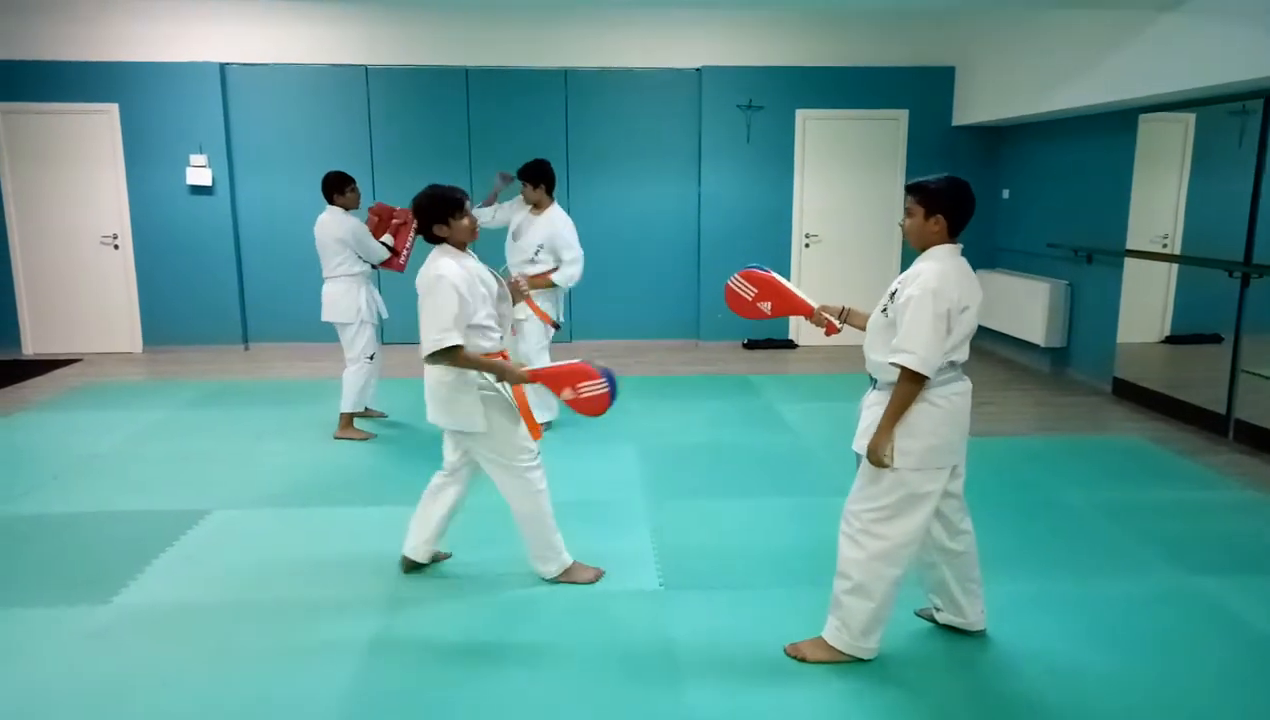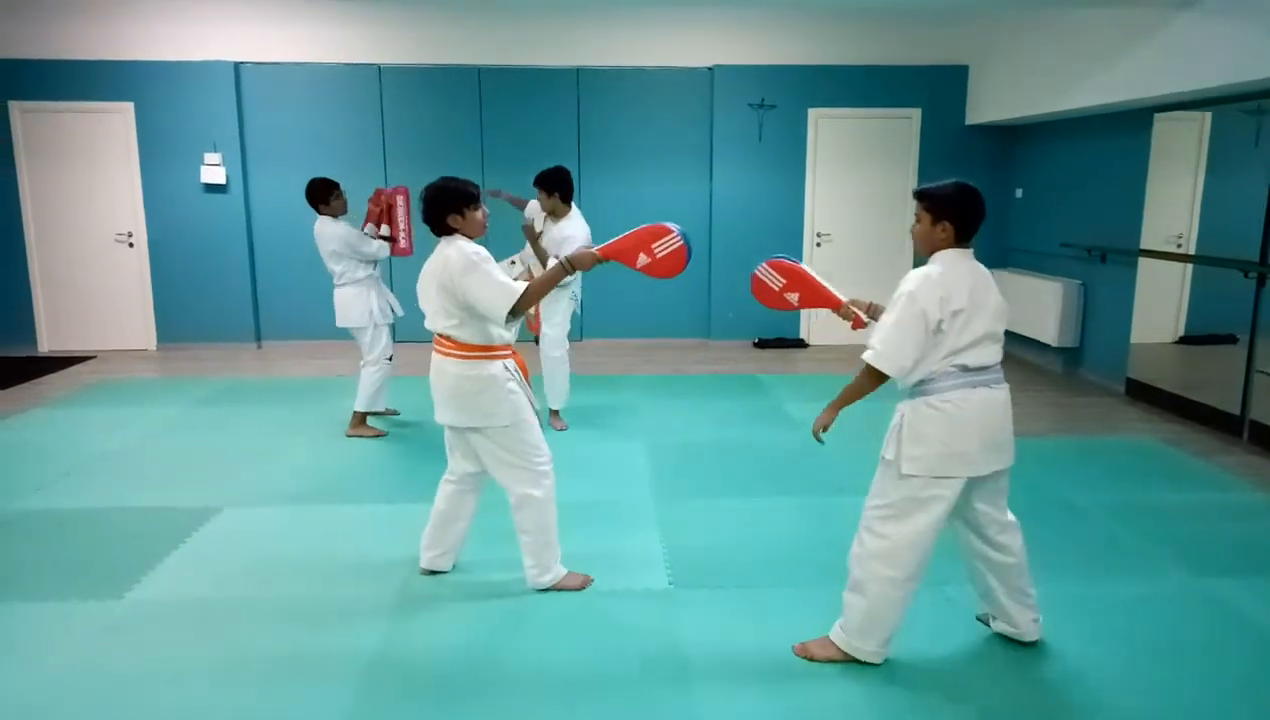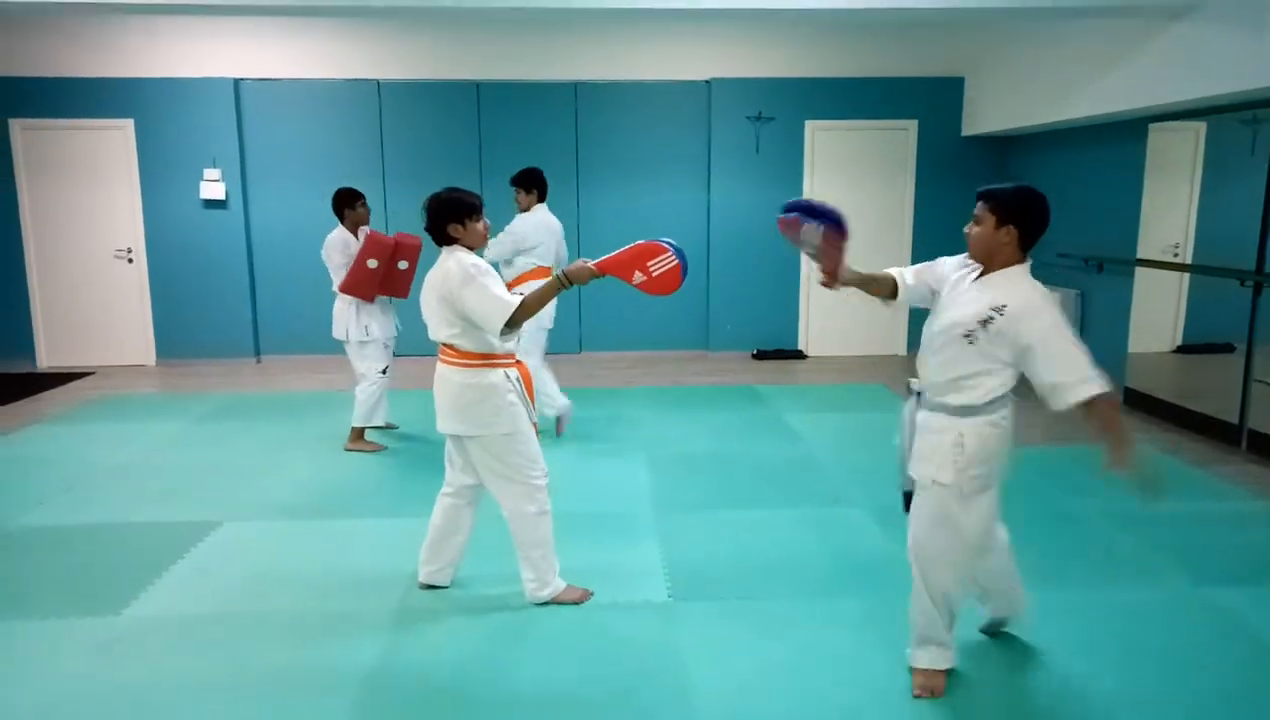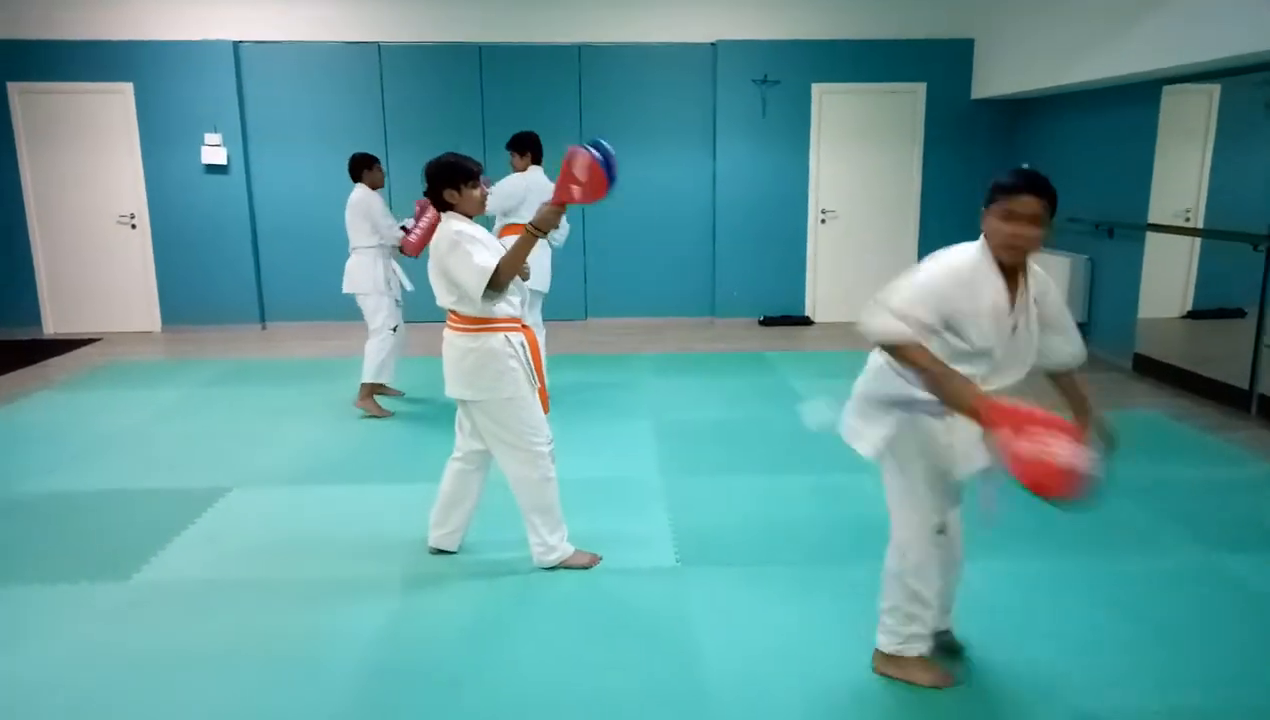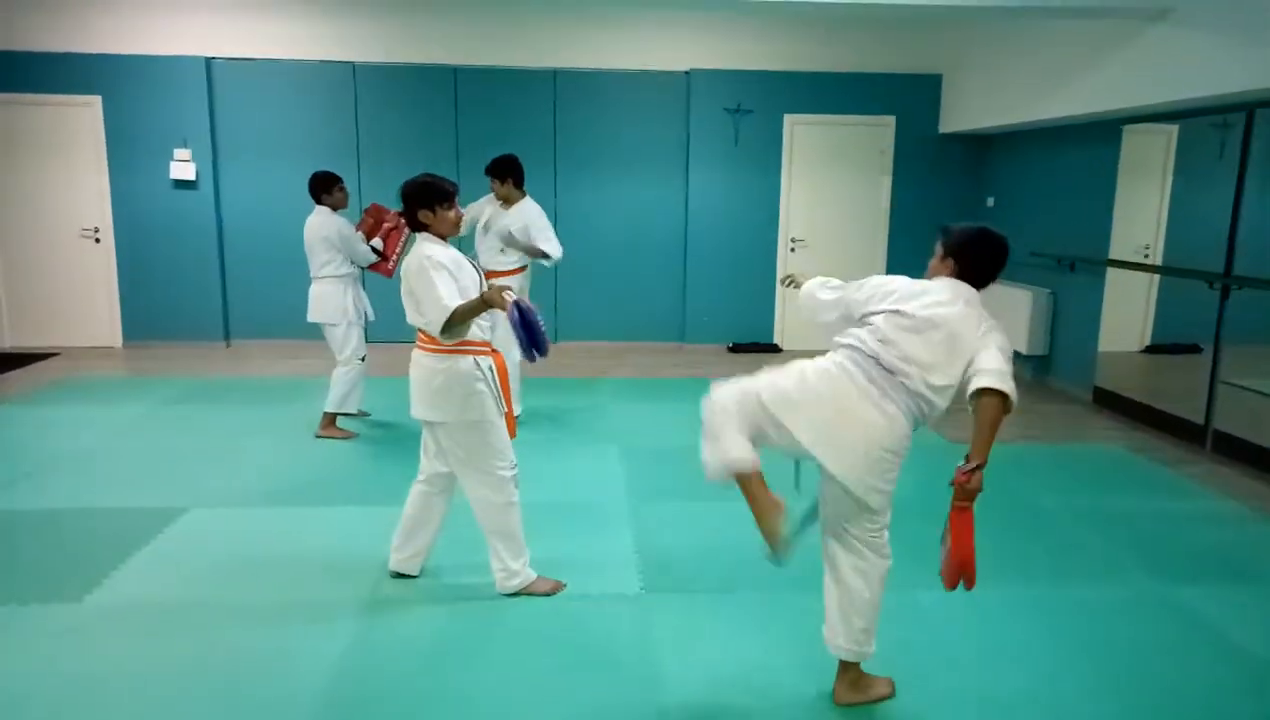
dt=0.7s
person 1, frame 1
left shoulder: (929, 278)
right shoulder: (954, 271)
left elbow: (914, 365)
left wrist: (883, 430)
right wrist: (843, 315)
left hip: (918, 415)
right hip: (941, 411)
left knee: (874, 524)
right knee: (944, 516)
left ankle: (848, 638)
right ankle: (962, 611)
person 1, frame 2
left shoulder: (924, 283)
right shoulder: (982, 280)
left elbow: (887, 363)
left wrist: (835, 406)
right wrist: (874, 311)
left hip: (939, 419)
right hip: (988, 411)
left knee: (889, 527)
right knee: (992, 523)
left ankle: (854, 638)
right ankle: (1019, 621)
person 1, frame 3
left shoulder: (1026, 304)
right shoulder: (958, 269)
left elbow: (1079, 378)
right elbow: (901, 284)
left wrist: (1120, 446)
right wrist: (849, 277)
left hip: (959, 437)
right hip: (932, 418)
left knee: (935, 543)
right knee: (971, 530)
left ankle: (931, 656)
right ankle: (1005, 608)
person 1, frame 4
left shoulder: (1043, 292)
right shoulder: (955, 271)
left elbow: (1061, 357)
right elbow: (885, 326)
left wrist: (1085, 415)
right wrist: (946, 379)
left hip: (955, 419)
right hip: (906, 408)
left knee: (944, 523)
right knee: (920, 527)
left ankle: (934, 622)
right ankle: (897, 649)
person 1, frame 5
left shoulder: (897, 288)
right shoulder: (986, 334)
left elbow: (822, 304)
right elbow: (993, 389)
left wrist: (805, 285)
right wrist: (977, 460)
left hip: (829, 388)
right hip: (877, 435)
left knee: (727, 404)
right knee: (859, 546)
left ankle: (758, 497)
right ankle: (851, 677)
person 2, frame 1
left shoulder: (464, 262)
right shoulder: (443, 275)
left elbow: (481, 314)
right elbow: (439, 348)
left wrist: (511, 297)
right wrist: (496, 368)
left hip: (471, 380)
right hip: (471, 387)
left knee: (458, 468)
right knee: (522, 468)
left ankle: (419, 551)
right ankle: (556, 563)
person 2, frame 2
left shoulder: (437, 261)
right shoulder: (467, 257)
right elbow: (514, 305)
left wrist: (508, 284)
right wrist: (568, 264)
left hip: (454, 372)
right hip: (484, 377)
left knee: (464, 470)
right knee: (532, 471)
left ankle: (436, 556)
right ankle: (546, 571)
person 2, frame 3
left shoulder: (442, 270)
right shoulder: (466, 268)
right elbow: (510, 318)
right wrist: (564, 279)
left hip: (459, 381)
right hip: (485, 386)
left knee: (462, 482)
right knee: (527, 483)
left ankle: (433, 570)
right ankle: (545, 584)
person 2, frame 4
left shoulder: (461, 231)
right shoulder: (456, 235)
right elbow: (492, 285)
left wrist: (516, 270)
right wrist: (536, 229)
left hip: (477, 348)
right hip: (488, 352)
left knee: (473, 448)
right knee: (531, 448)
left ankle: (443, 534)
right ankle: (553, 548)
person 2, frame 5
left shoulder: (439, 253)
right shoulder: (428, 258)
right elbow: (446, 323)
left wrist: (489, 295)
right wrist: (484, 301)
left hip: (445, 371)
right hip: (457, 374)
left knee: (438, 471)
right knee: (495, 473)
left ankle: (405, 558)
right ankle: (514, 574)
person 3, frame 1
left shoulder: (323, 221)
right shoulder: (349, 224)
right elbow: (377, 255)
left wrist: (374, 234)
right wrist: (391, 233)
left hip: (339, 291)
right hip: (352, 294)
left knee: (367, 354)
right knee: (361, 358)
left ankle: (360, 406)
right ankle: (345, 425)
person 3, frame 2
left shoulder: (325, 226)
right shoulder: (339, 232)
left elbow: (360, 241)
right elbow: (380, 250)
left wrist: (374, 225)
left hip: (356, 295)
right hip: (363, 298)
left knee: (375, 355)
right knee: (380, 359)
left ankle: (371, 404)
right ankle: (357, 423)
person 3, frame 3
left shoulder: (368, 234)
right shoulder: (335, 242)
left hip: (376, 309)
right hip: (355, 314)
left knee: (381, 369)
right knee: (374, 374)
left ankle: (372, 418)
right ankle: (356, 437)
person 3, frame 4
left shoulder: (359, 197)
right shoulder: (369, 197)
right elbow: (391, 234)
left wrist: (406, 226)
right wrist: (415, 223)
left hip: (372, 267)
right hip: (372, 269)
left knee: (391, 328)
right knee: (384, 330)
left ankle: (378, 382)
right ankle: (365, 395)
person 3, frame 5
left shoulder: (314, 221)
right shoulder: (335, 224)
right elbow: (365, 257)
left wrist: (362, 232)
right wrist: (383, 234)
left hip: (328, 293)
right hip: (338, 295)
left knee: (351, 355)
right knee: (352, 359)
left ankle: (344, 406)
right ankle: (327, 424)
person 4, frame 1
left shoulder: (560, 224)
right shoulder: (520, 206)
left elbow: (573, 270)
right elbow: (483, 215)
left wrist: (533, 284)
right wrist: (497, 188)
left hip: (539, 298)
left knee: (534, 355)
right knee: (515, 351)
left ankle: (542, 416)
person 4, frame 2
left shoulder: (575, 233)
right shoulder: (547, 211)
right elbow: (532, 209)
left wrist: (535, 245)
right wrist: (508, 197)
left hip: (557, 292)
right hip: (532, 274)
left knee: (554, 348)
left ankle: (555, 411)
person 4, frame 3
left shoulder: (529, 221)
right shoulder: (551, 223)
left elbow: (494, 252)
right elbow: (561, 260)
left hip: (529, 294)
right hip: (532, 292)
left knee: (527, 358)
right knee: (524, 357)
left ankle: (557, 407)
person 4, frame 4
left shoulder: (519, 181)
right shoulder: (552, 190)
left elbow: (487, 203)
right elbow: (560, 235)
right hip: (539, 255)
right knee: (530, 321)
person 4, frame 5
left shoulder: (531, 214)
right shoulder: (490, 203)
left elbow: (552, 248)
right elbow: (463, 219)
left wrist: (531, 249)
left hip: (509, 285)
right hip: (486, 282)
left knee: (505, 347)
right knee: (496, 345)
right ankle: (509, 402)
